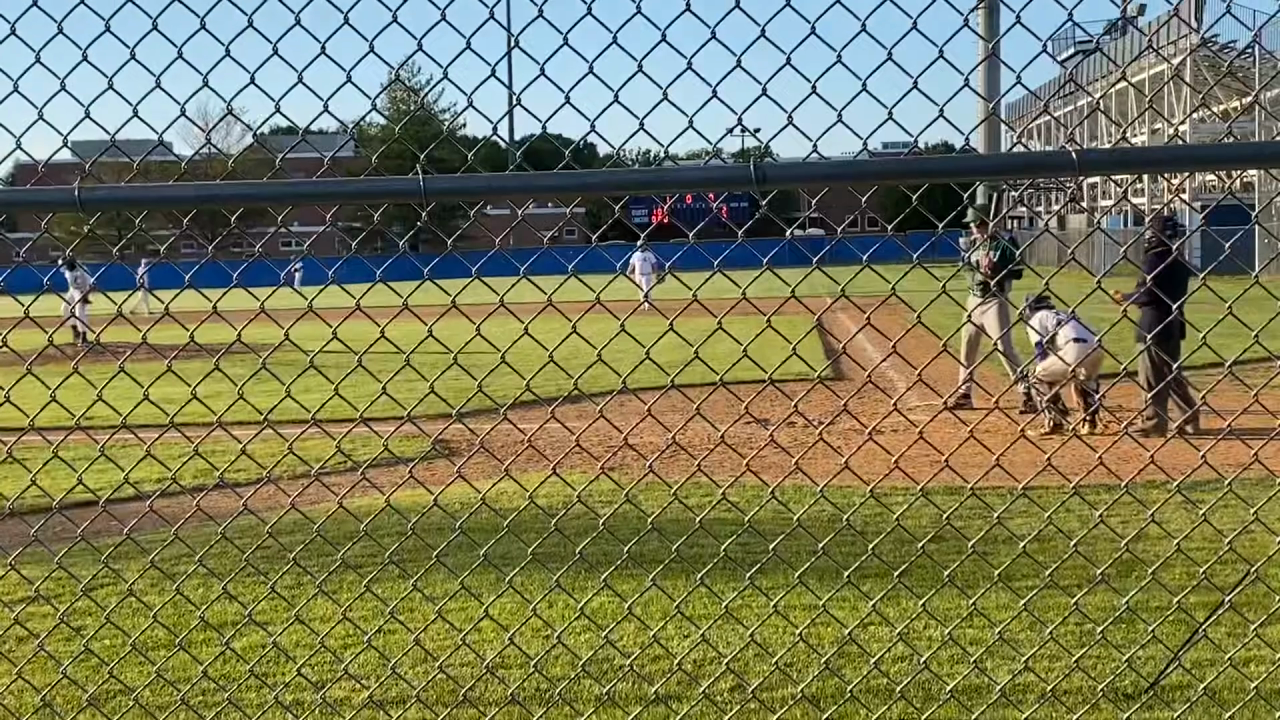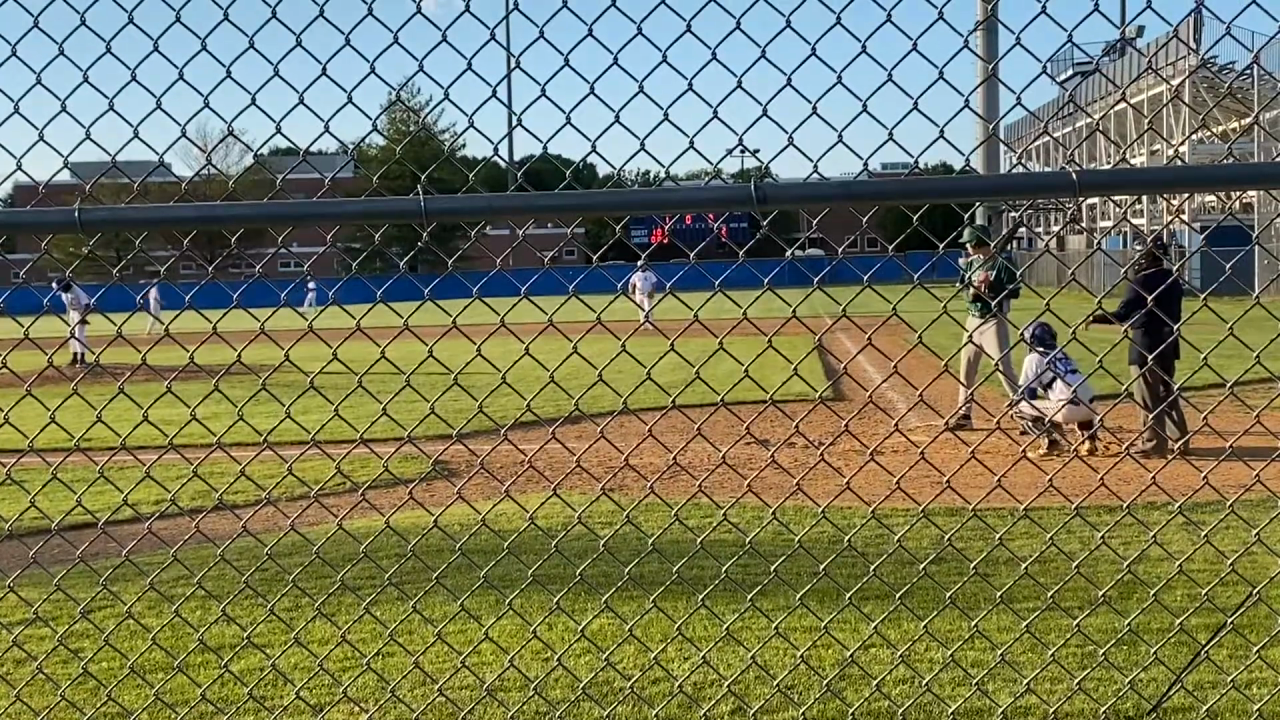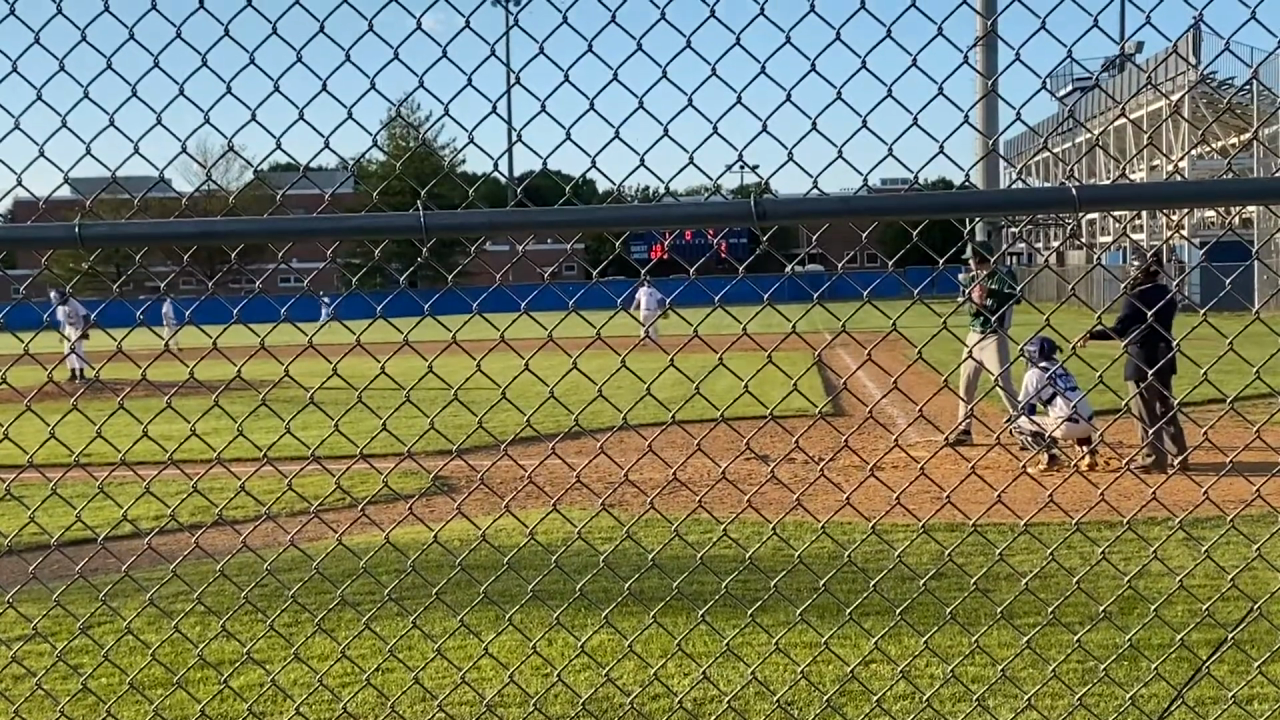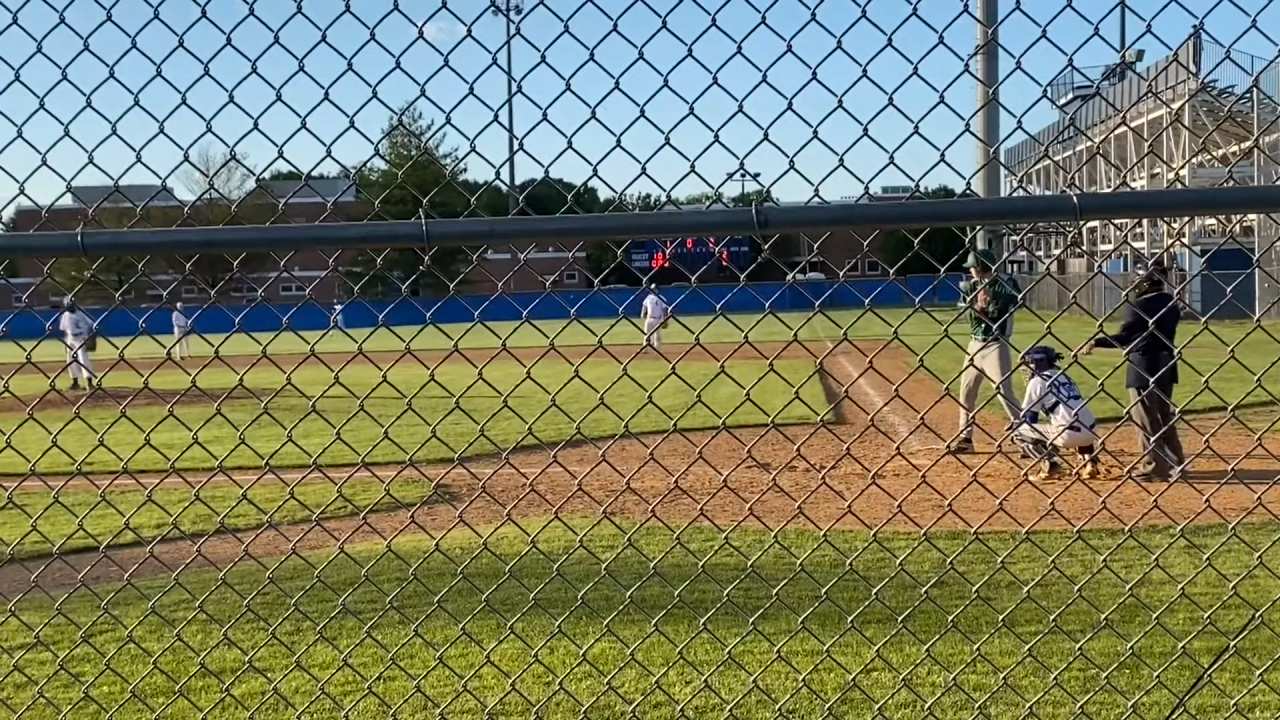
dt=0.5s
person 1, frame 1
left shoulder: (1153, 258)
right shoulder: (1180, 260)
left elbow: (1146, 295)
right elbow: (1179, 293)
left wrist: (1123, 297)
left hip: (1154, 322)
right hip: (1174, 321)
left knee: (1152, 376)
right knee: (1172, 373)
left ankle: (1154, 423)
right ankle: (1189, 419)
person 1, frame 2
left shoulder: (1141, 281)
right shoulder: (1173, 279)
left elbow: (1123, 315)
right elbow: (1175, 315)
left wrist: (1095, 317)
left hip: (1146, 343)
right hip: (1168, 342)
left knee: (1148, 397)
right knee: (1167, 393)
left ankle: (1154, 444)
right ankle: (1178, 440)
person 1, frame 3
left shoulder: (1135, 297)
right shoulder: (1168, 295)
left elbow: (1119, 330)
left wrist: (1090, 335)
left hip: (1142, 357)
right hip: (1164, 356)
left knee: (1145, 412)
right knee: (1166, 408)
left ankle: (1153, 460)
right ankle: (1178, 456)
person 1, frame 4
left shoulder: (1139, 305)
right shoulder: (1171, 303)
left elbow: (1125, 337)
left wrist: (1095, 342)
left hip: (1144, 364)
right hip: (1166, 363)
left knee: (1146, 418)
right knee: (1164, 415)
left ankle: (1155, 467)
right ankle: (1174, 464)
person 2, frame 1
left shoulder: (1005, 242)
right shoulder: (973, 242)
left elbow: (1017, 272)
right elbow: (968, 271)
left wrist: (994, 267)
right wrist: (980, 275)
left hip: (995, 301)
right hip: (974, 299)
left knee: (1004, 348)
right knee: (968, 347)
left ankle: (1028, 393)
right ankle: (964, 393)
person 2, frame 2
left shoulder: (1002, 262)
right shoulder: (970, 263)
left elbow: (1014, 291)
right elbow: (966, 295)
left wrist: (991, 284)
right wrist: (973, 289)
left hip: (994, 322)
right hip: (973, 320)
left knee: (1004, 368)
right knee: (967, 368)
right ankle: (964, 414)
person 2, frame 3
left shoulder: (1004, 275)
right shoulder: (971, 279)
left elbow: (1015, 298)
right elbow: (970, 310)
left wrist: (988, 292)
right wrist: (975, 302)
left hip: (995, 337)
right hip: (974, 335)
left knee: (1003, 384)
right knee: (966, 383)
right ankle: (964, 429)
person 2, frame 4
left shoulder: (1004, 283)
right shoulder: (971, 286)
left elbow: (1019, 299)
right elbow: (970, 316)
left wrist: (992, 295)
right wrist: (979, 306)
left hip: (996, 345)
right hip: (975, 344)
left knee: (1004, 392)
right knee: (966, 392)
right ankle: (965, 438)
